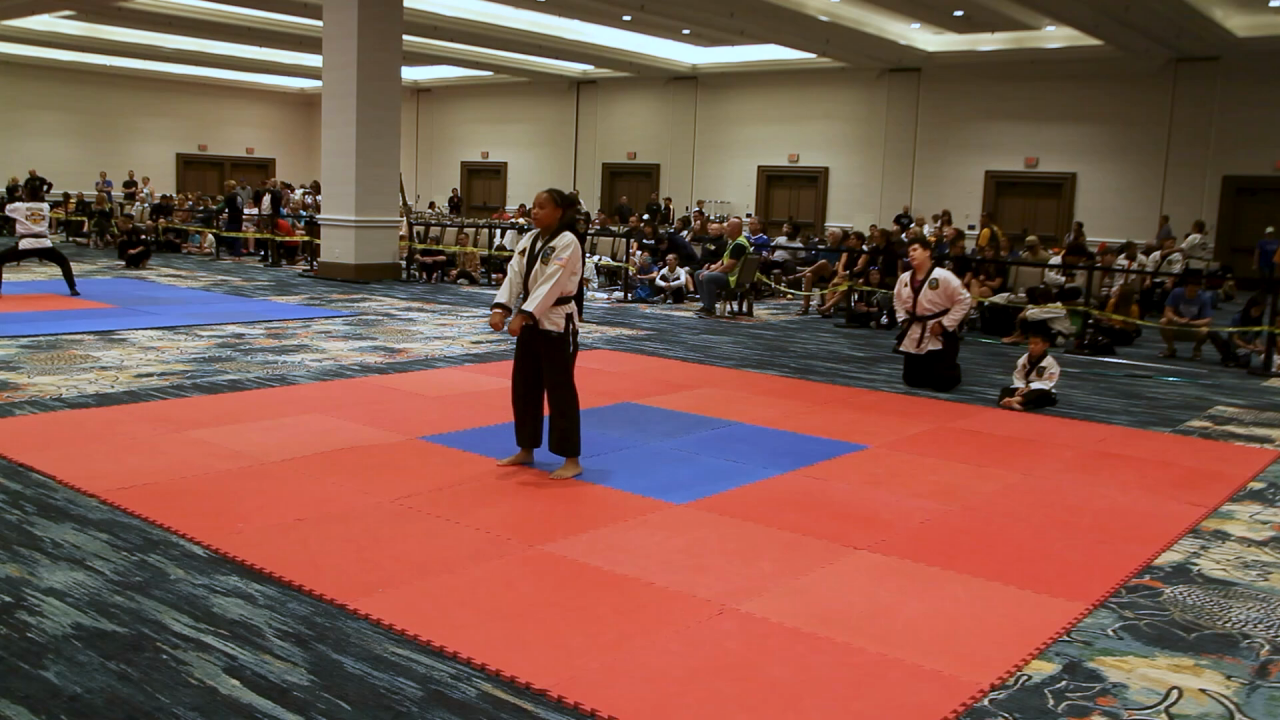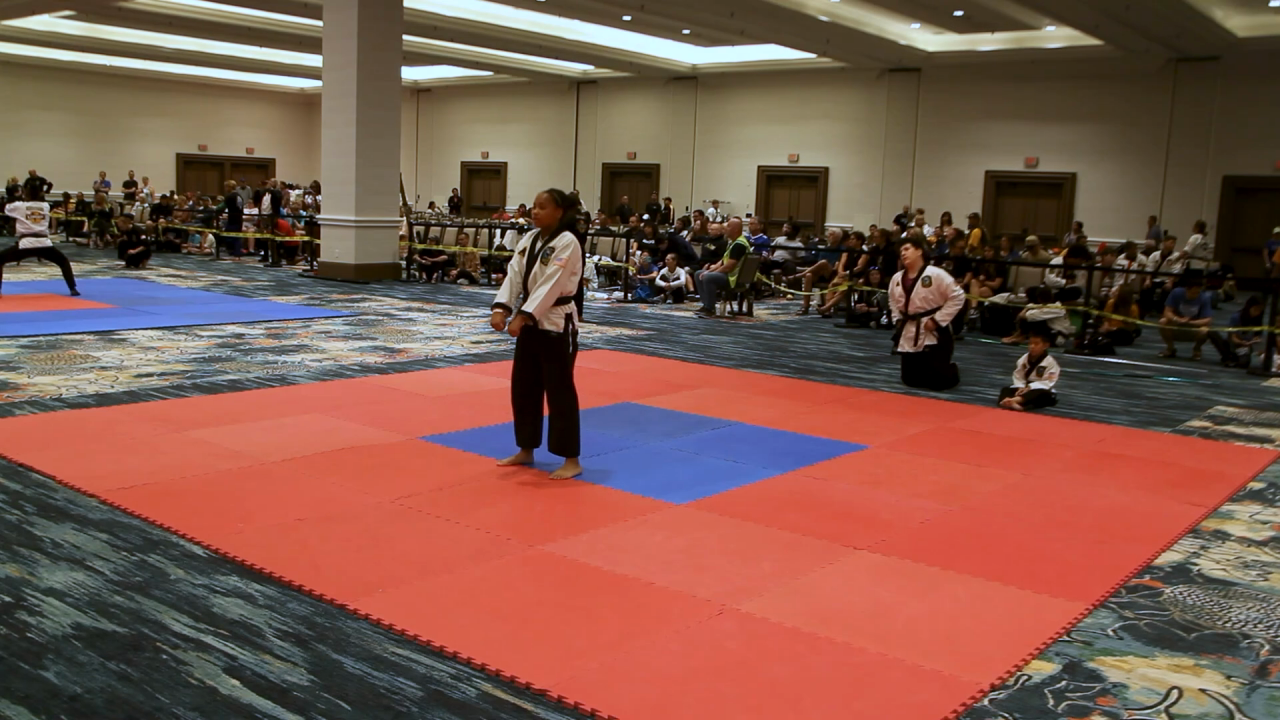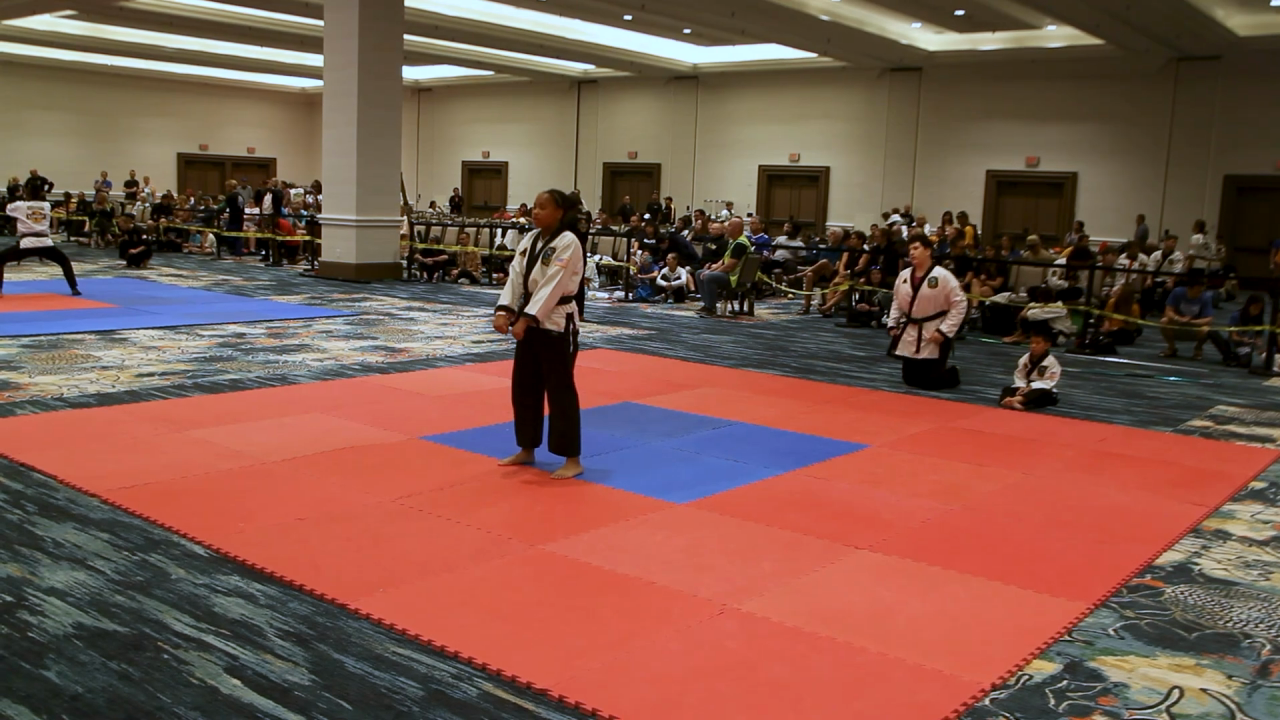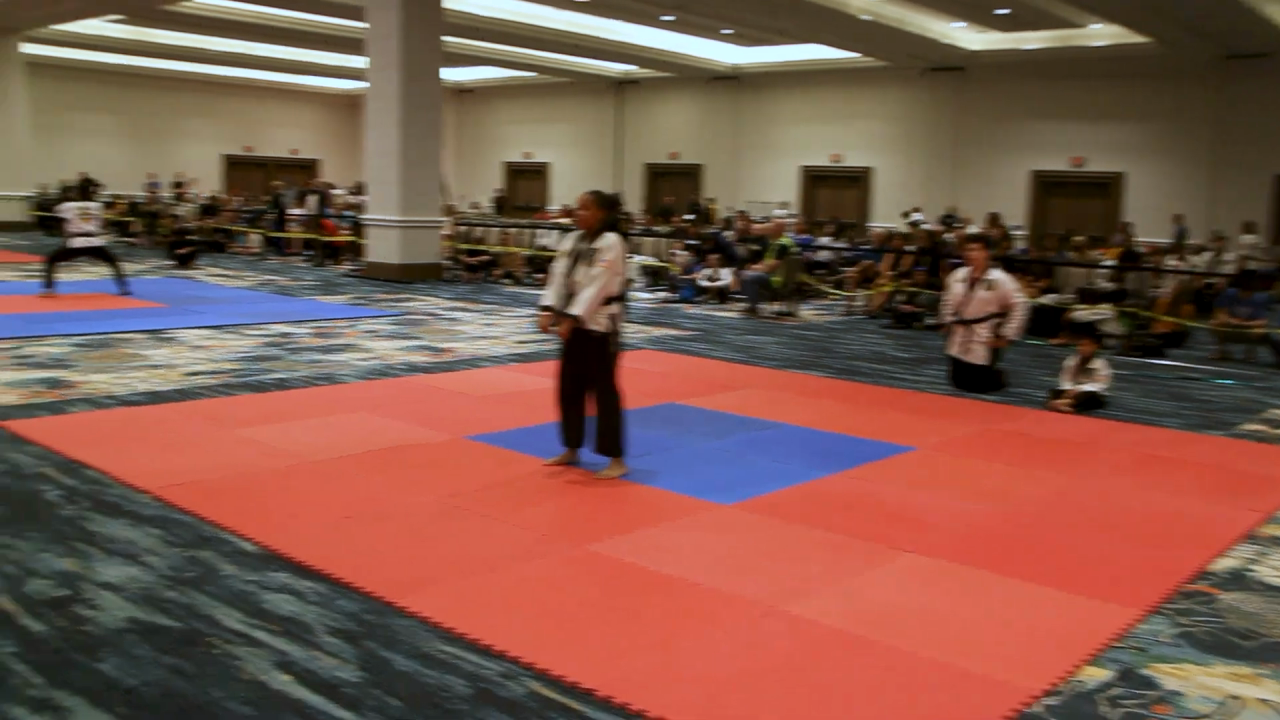
dt=0.3s
person 1, frame 1
left shoulder: (568, 243)
right shoulder: (529, 240)
left elbow: (550, 284)
right elbow: (514, 276)
left wrist: (522, 316)
right wrist: (500, 309)
left hip: (557, 323)
right hip: (530, 321)
left knee: (561, 391)
right knee: (524, 388)
left ankle: (572, 460)
right ankle: (526, 450)
person 1, frame 2
left shoulder: (567, 243)
right shoulder: (529, 239)
left elbow: (550, 284)
right elbow: (515, 275)
left wrist: (521, 316)
right wrist: (501, 309)
left hip: (556, 323)
right hip: (530, 321)
left knee: (560, 391)
right knee: (523, 388)
left ankle: (571, 460)
right ankle: (526, 450)
person 1, frame 3
left shoulder: (568, 243)
right shoulder: (530, 240)
left elbow: (552, 286)
right elbow: (516, 277)
left wrist: (525, 319)
right wrist: (504, 310)
left hip: (557, 323)
right hip: (529, 320)
left knee: (560, 390)
right knee: (524, 388)
left ankle: (572, 459)
right ankle: (527, 450)
person 1, frame 4
left shoulder: (611, 243)
right shoulder: (572, 240)
left elbow: (596, 286)
right elbow: (558, 278)
left wrist: (570, 319)
right wrist: (548, 311)
left hip: (600, 323)
right hip: (573, 320)
left knee: (604, 389)
right knee: (569, 387)
left ankle: (616, 459)
right ankle: (571, 449)
